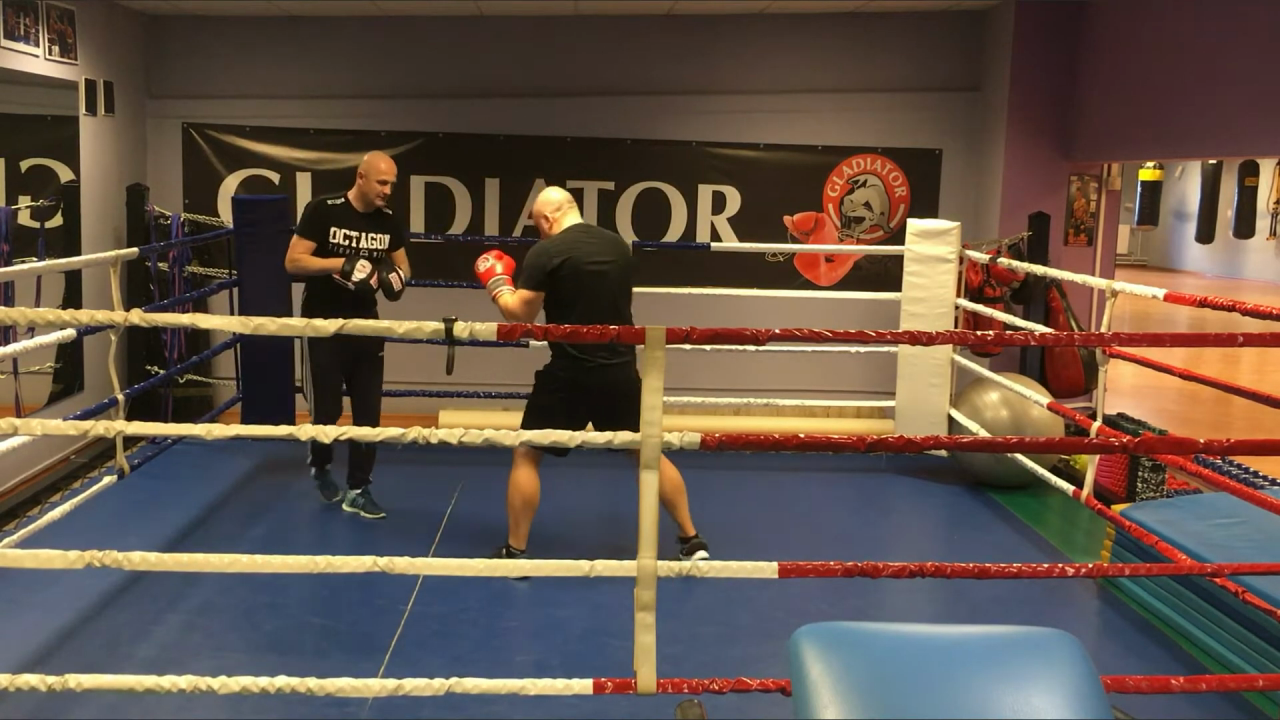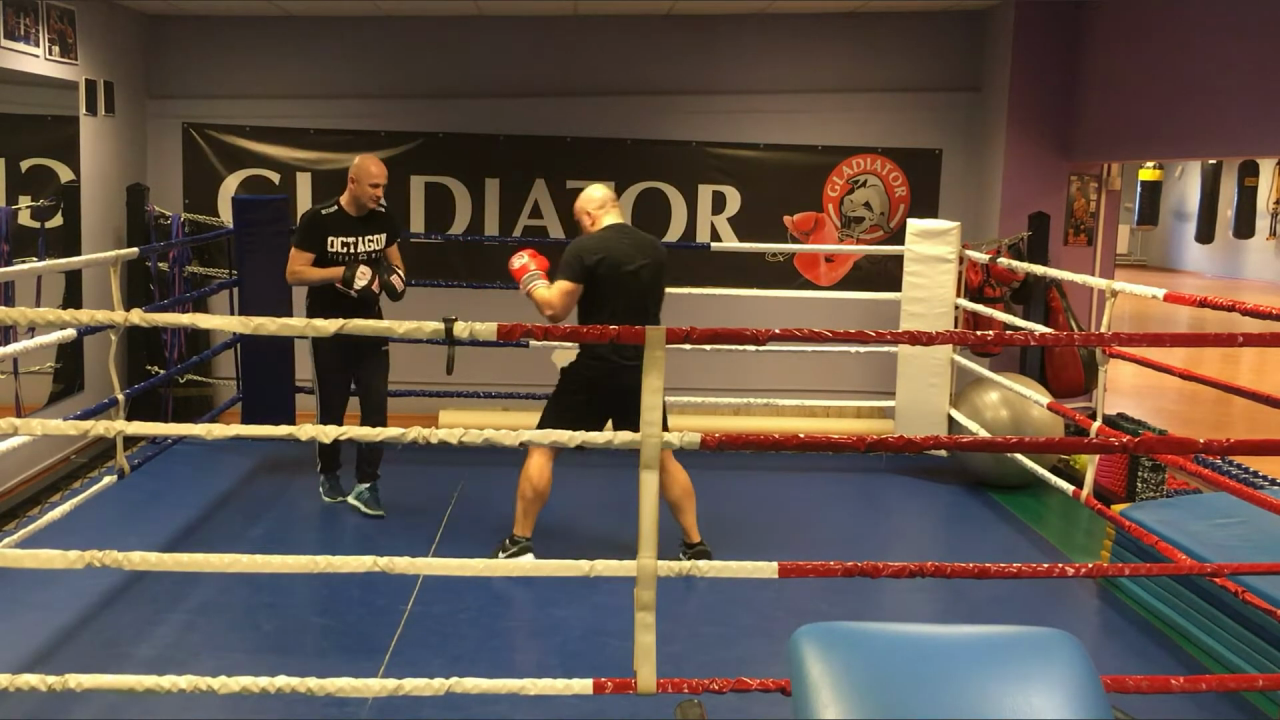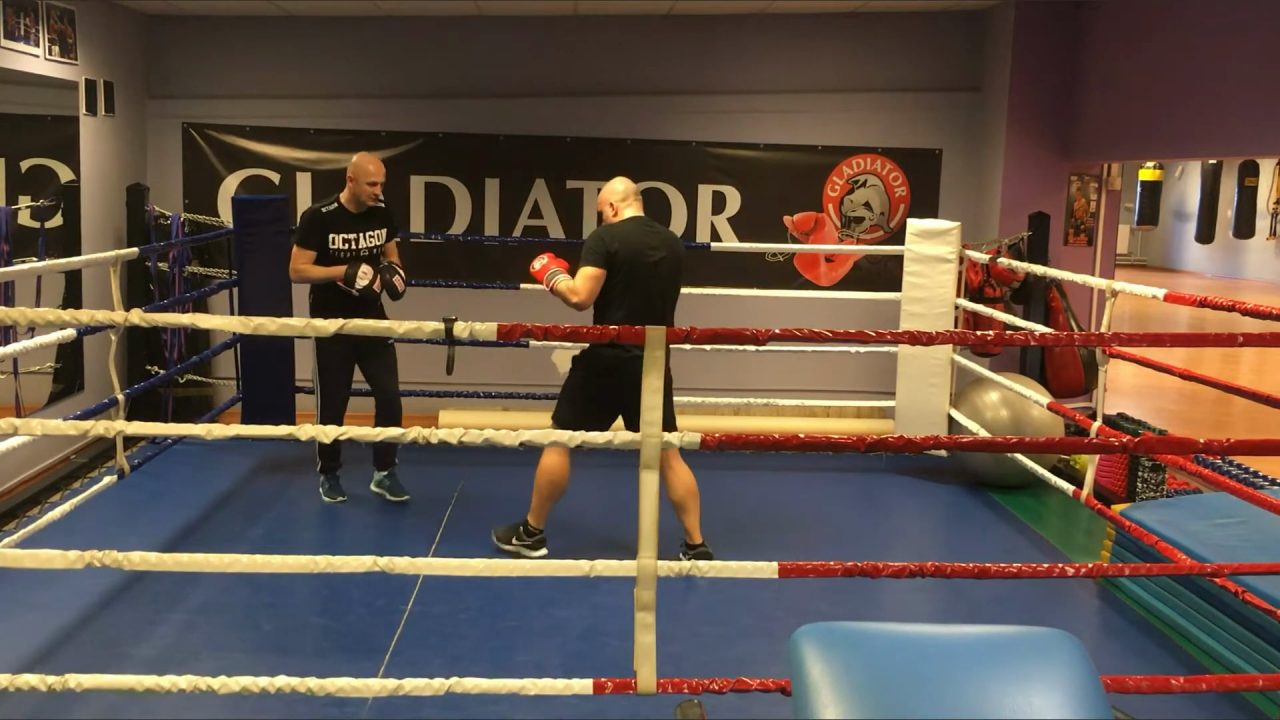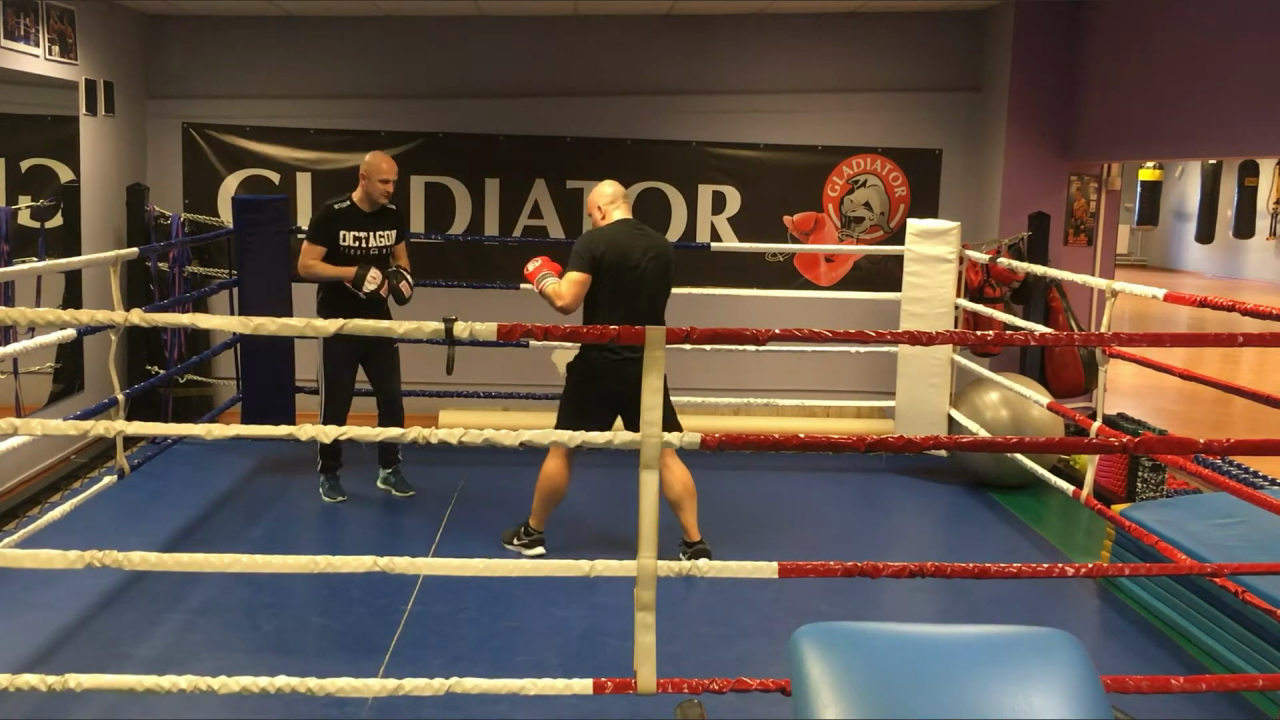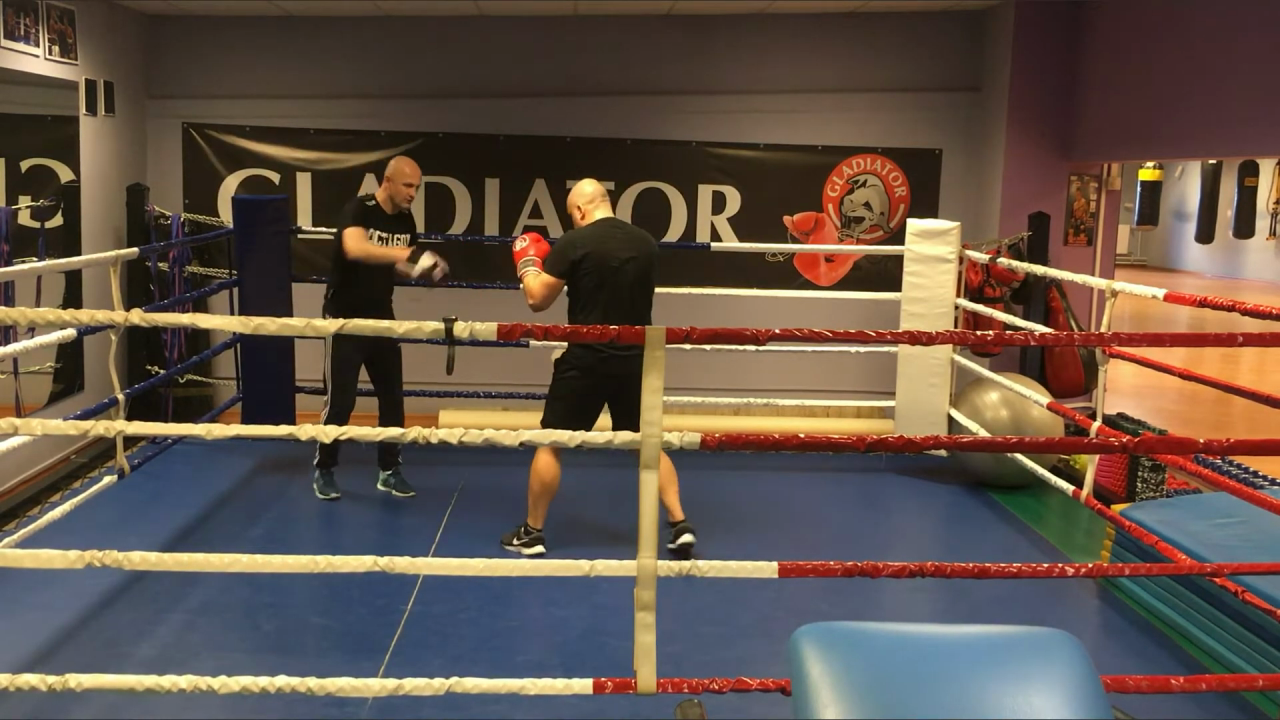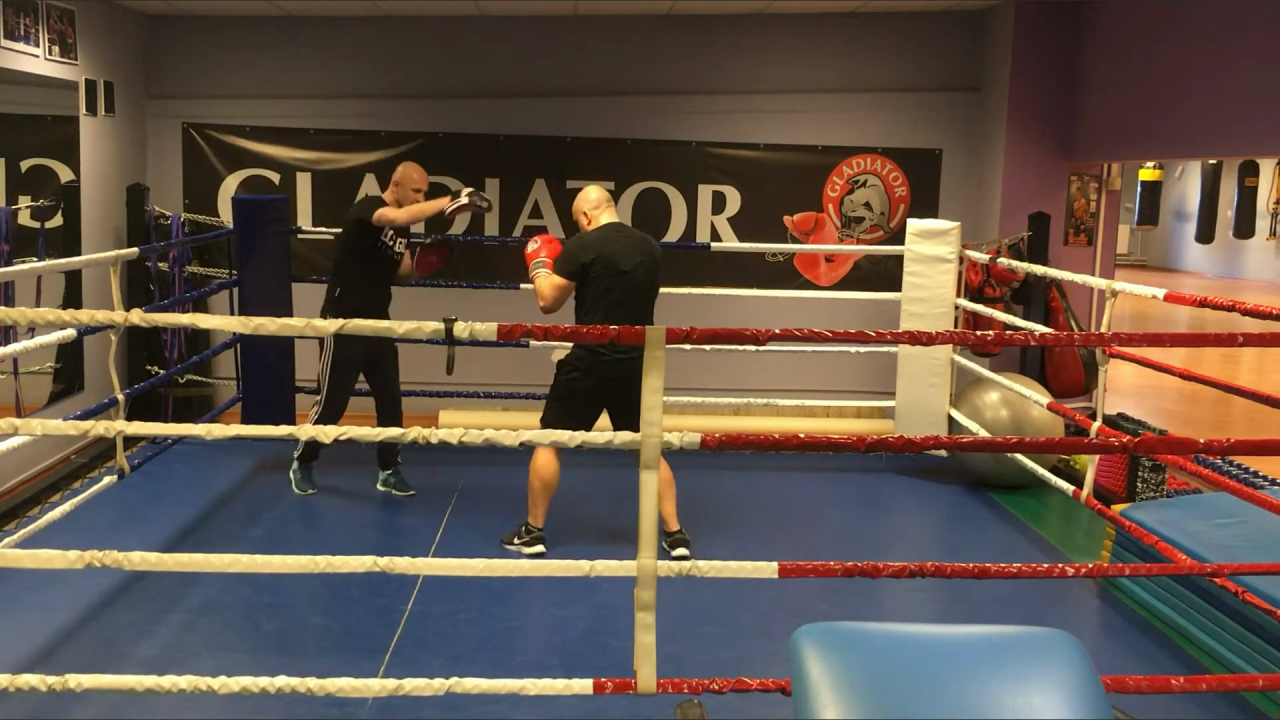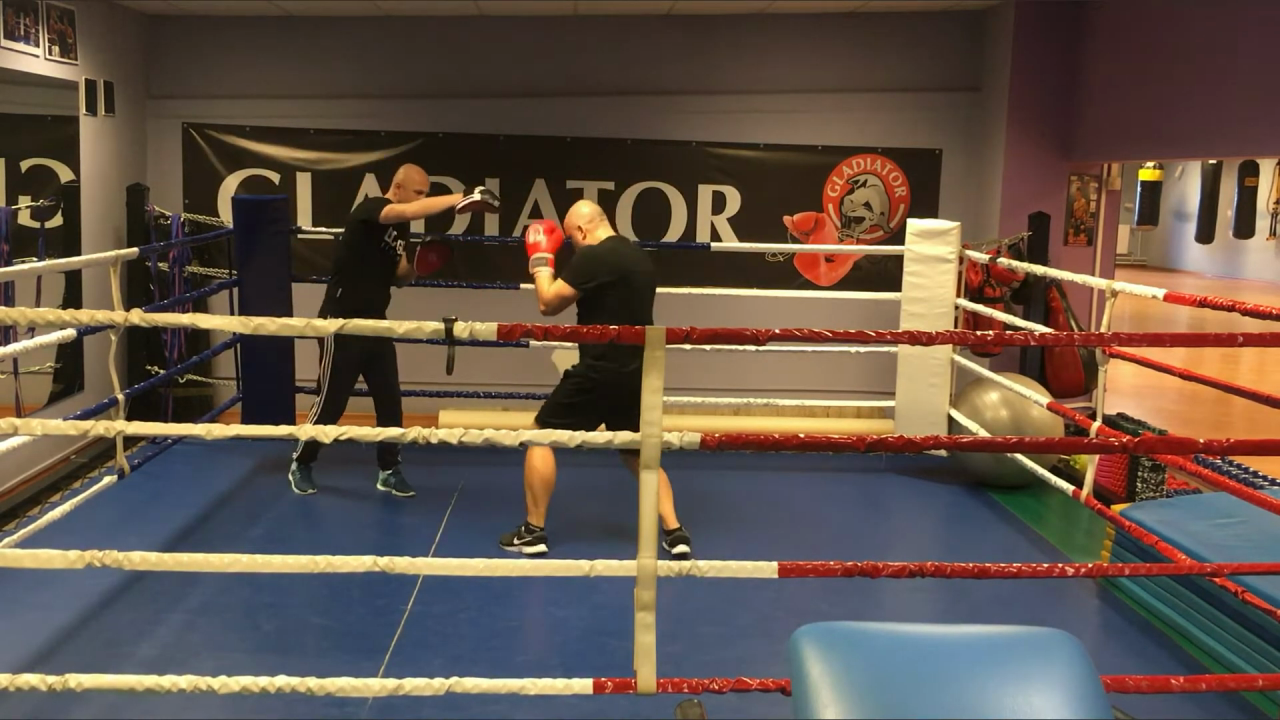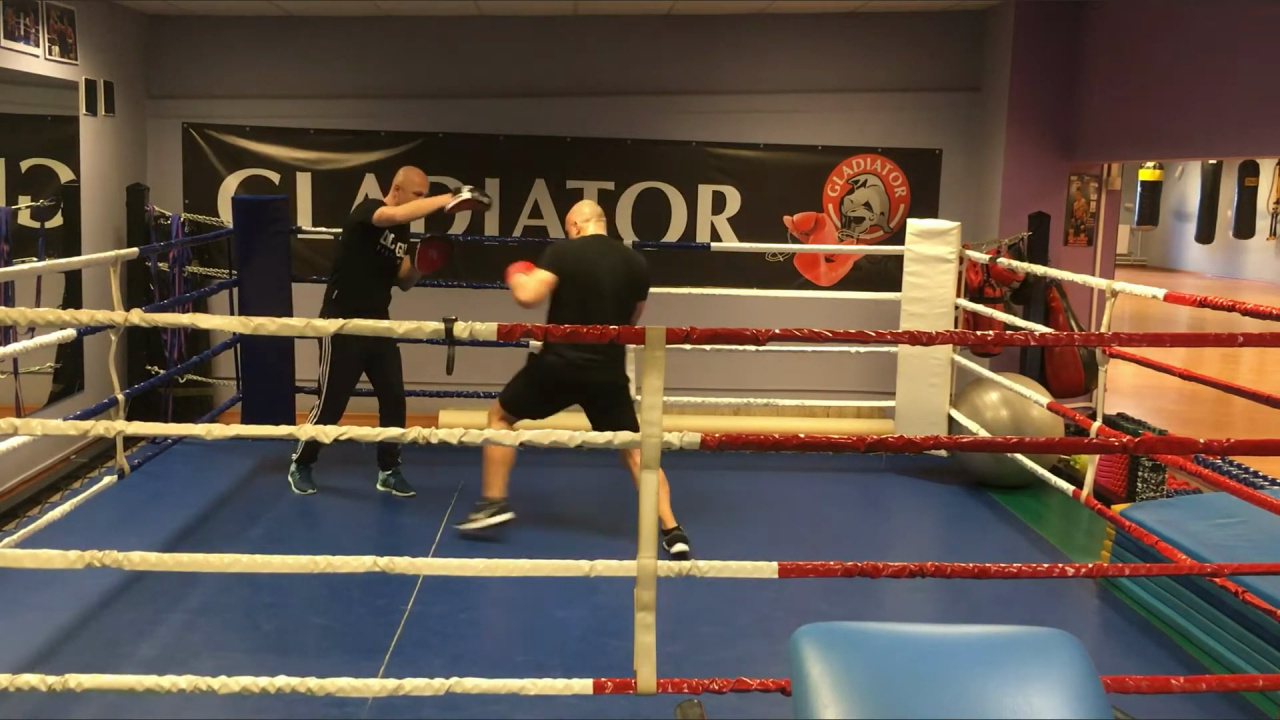
dt=0.2s
person 1, frame 1
left shoulder: (546, 252)
right shoulder: (619, 245)
left elbow: (519, 316)
left wrist: (496, 281)
left hip: (569, 373)
right hip: (620, 370)
left knee: (526, 456)
left ankle: (516, 551)
right ankle: (692, 541)
person 1, frame 2
left shoulder: (584, 249)
right shoulder: (655, 249)
left elbow: (554, 310)
left wrist: (529, 278)
left hip: (594, 370)
right hip: (643, 370)
left knee: (541, 448)
right knee: (662, 456)
left ankle: (519, 543)
right ankle: (695, 546)
person 1, frame 3
left shoulder: (606, 238)
right shoulder: (673, 244)
left elbow: (580, 297)
left wrist: (553, 277)
left hip: (606, 361)
left knee: (561, 443)
right knee: (667, 454)
left ankle: (531, 533)
right ankle: (696, 547)
person 1, frame 4
left shoulder: (594, 242)
right shoulder: (662, 247)
left elbow: (566, 302)
left wrist: (543, 277)
left hip: (599, 364)
right hip: (647, 365)
left knee: (561, 449)
right knee: (665, 453)
left ankle: (532, 534)
right ankle: (695, 544)
person 1, frame 5
left shoulder: (574, 243)
right shoulder: (646, 243)
left elbow: (537, 300)
left wrist: (527, 261)
left hip: (586, 361)
right hip: (635, 361)
left knee: (550, 443)
left ankle: (531, 533)
right ankle: (679, 525)
person 1, frame 6
left shoulder: (583, 246)
right shoulder: (649, 247)
left elbow: (547, 303)
left wrist: (539, 263)
left hip: (589, 363)
right hip: (636, 365)
left knee: (548, 441)
left ankle: (532, 532)
right ankle: (675, 535)
person 1, frame 7
left shoulder: (591, 258)
right shoulder: (642, 260)
left elbow: (548, 302)
left wrist: (540, 255)
left hip: (597, 375)
right hip: (635, 376)
right knee: (638, 456)
left ankle: (534, 533)
right ankle: (675, 533)
person 1, frame 8
left shoulder: (565, 251)
right shoulder: (636, 262)
left elbow: (529, 297)
right elbow: (634, 321)
left wrist: (517, 275)
left hip: (557, 364)
right hip: (607, 371)
left knee: (501, 416)
right knee: (634, 448)
left ankle: (494, 502)
right ankle: (672, 532)
person 2, frame 1
left shoulder: (389, 221)
right shoulder: (322, 210)
left elbow: (403, 267)
right elbow: (293, 261)
left wrist: (395, 276)
right wrist: (341, 264)
left knee: (368, 412)
right knee: (326, 410)
left ankle: (358, 489)
right ankle: (321, 470)
person 2, frame 2
left shoulder: (384, 218)
right shoulder: (318, 220)
left elbow: (393, 259)
right elbow: (294, 272)
left wrist: (394, 274)
right wrist: (343, 272)
left hip: (369, 324)
left knee: (376, 405)
right knee: (331, 408)
left ankle: (365, 487)
right ankle: (328, 475)
person 2, frame 3
left shoulder: (383, 214)
right shoulder: (319, 218)
right elbow: (297, 271)
left wrist: (394, 272)
right wrist: (345, 272)
left hip: (372, 320)
right hip: (331, 324)
left knee: (389, 397)
right knee: (332, 405)
left ankle: (385, 473)
right ankle: (328, 474)
person 2, frame 4
left shoulder: (394, 216)
right shoulder: (331, 215)
left elbow: (400, 257)
right elbow: (306, 266)
left wrist: (401, 275)
right wrist: (351, 272)
left hip: (378, 319)
right hip: (338, 323)
left knee: (391, 399)
right knee: (336, 404)
left ankle: (390, 469)
right ankle: (328, 474)
person 2, frame 5
left shoulder: (405, 222)
right shoulder: (358, 210)
right elbow: (354, 249)
left wrist: (423, 263)
right wrist: (407, 255)
left hip: (381, 320)
right hip: (343, 319)
left knee: (392, 399)
right knee: (341, 400)
left ankle: (389, 471)
right ankle: (324, 469)
person 2, frame 6
left shoulder: (402, 228)
right shoulder: (367, 208)
right elbow: (399, 217)
left wrist: (419, 264)
right wrist: (450, 203)
left hip: (377, 323)
right hip: (343, 322)
left knee: (390, 401)
right knee: (332, 402)
left ankle: (389, 470)
right ankle: (302, 464)
person 2, frame 7
left shoulder: (401, 228)
right shoulder: (371, 210)
right elbow: (408, 211)
left wrist: (419, 265)
right wrist: (460, 200)
left hip: (375, 324)
left knee: (390, 400)
right knee: (331, 403)
left ankle: (389, 471)
right ankle: (300, 464)
person 2, frame 8
left shoulder: (408, 231)
right shoulder: (369, 211)
left elbow: (402, 280)
right elbow: (397, 215)
left wrist: (419, 265)
right wrist: (453, 199)
left hip: (378, 324)
right hip: (341, 322)
left knee: (394, 400)
right knee: (331, 403)
left ankle: (389, 472)
right ankle: (300, 465)
